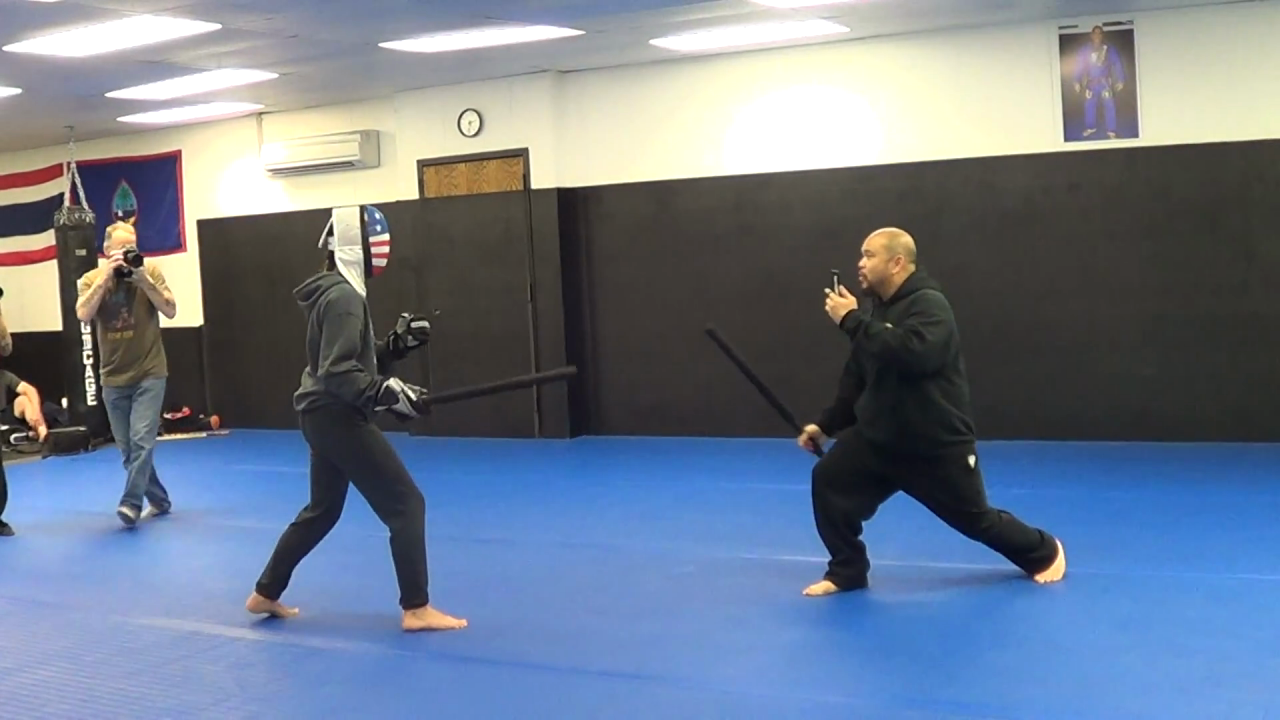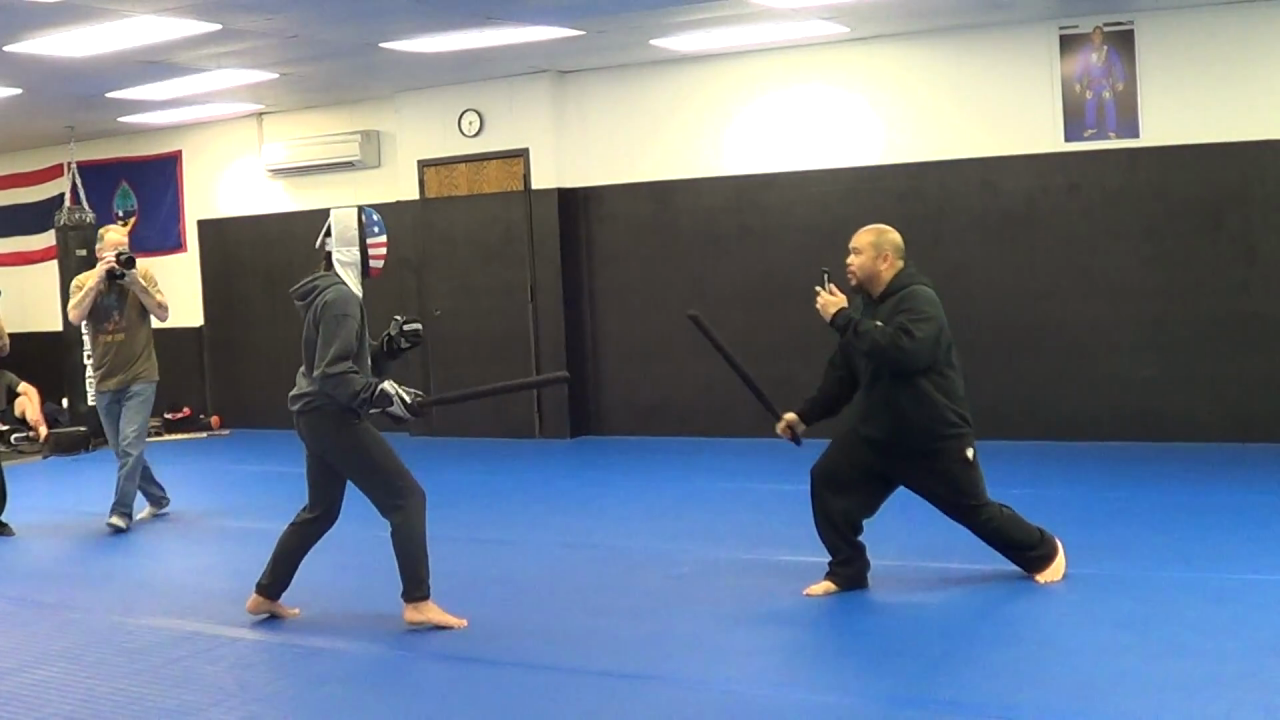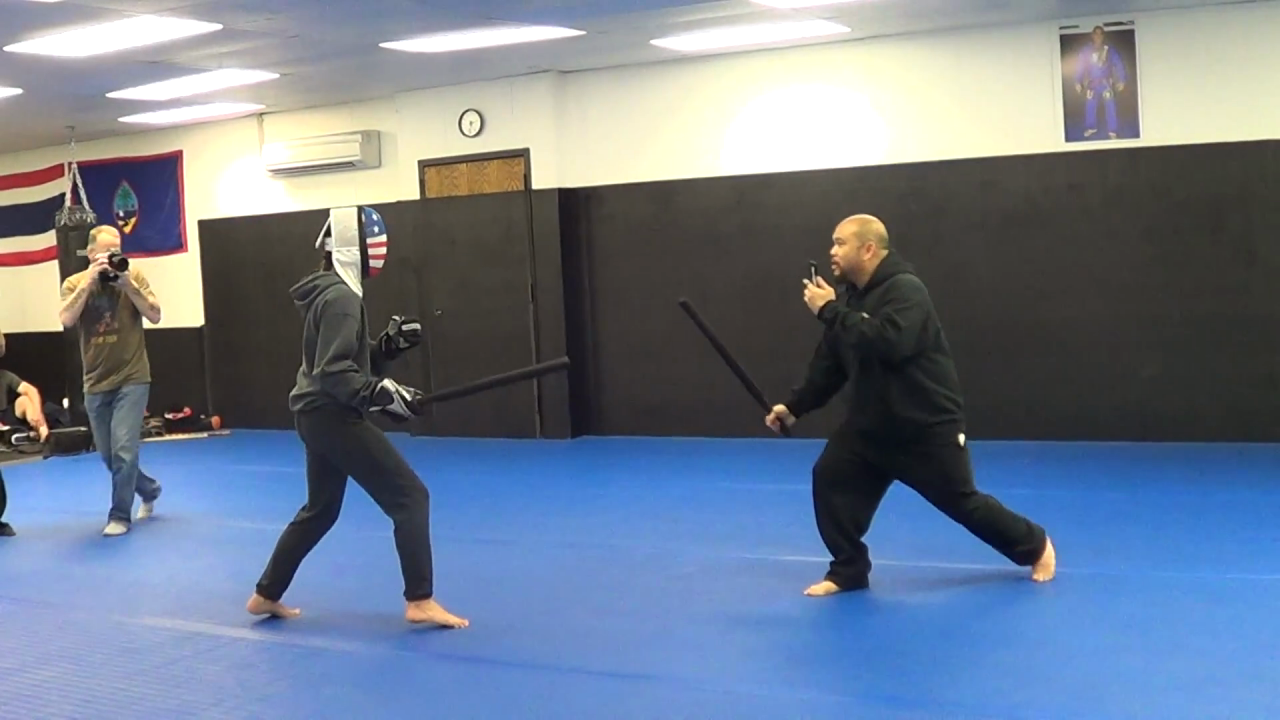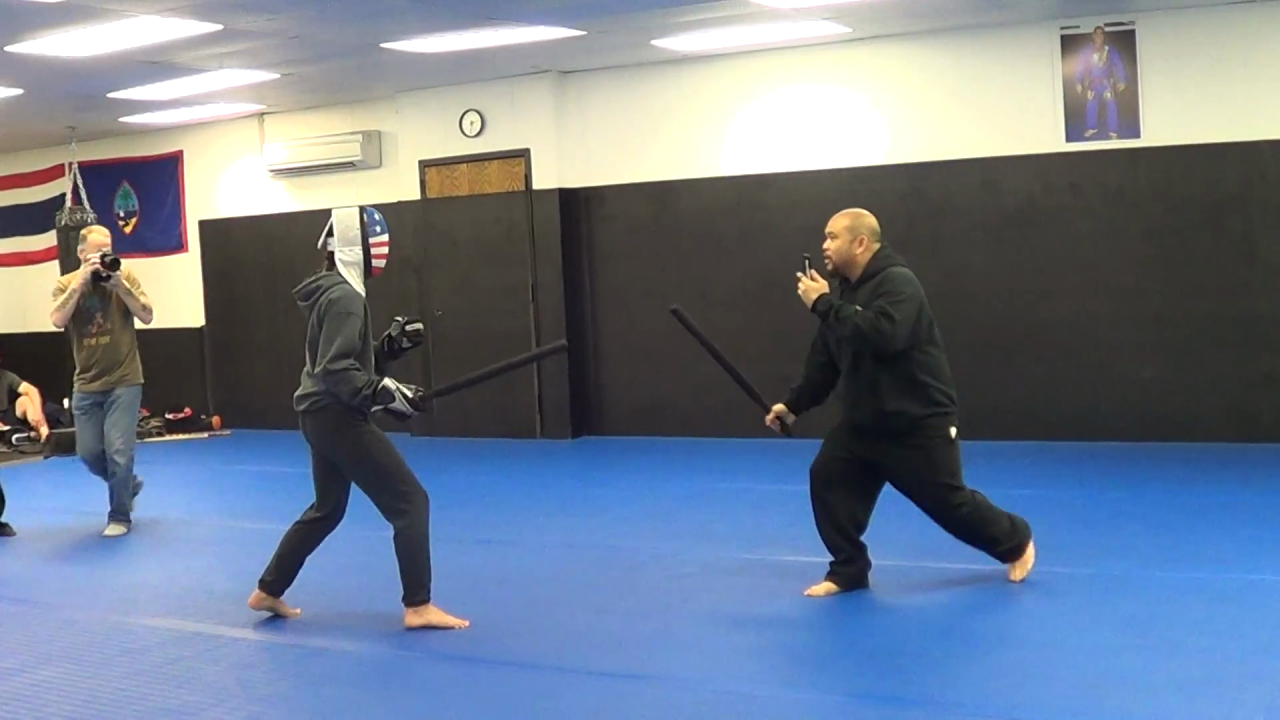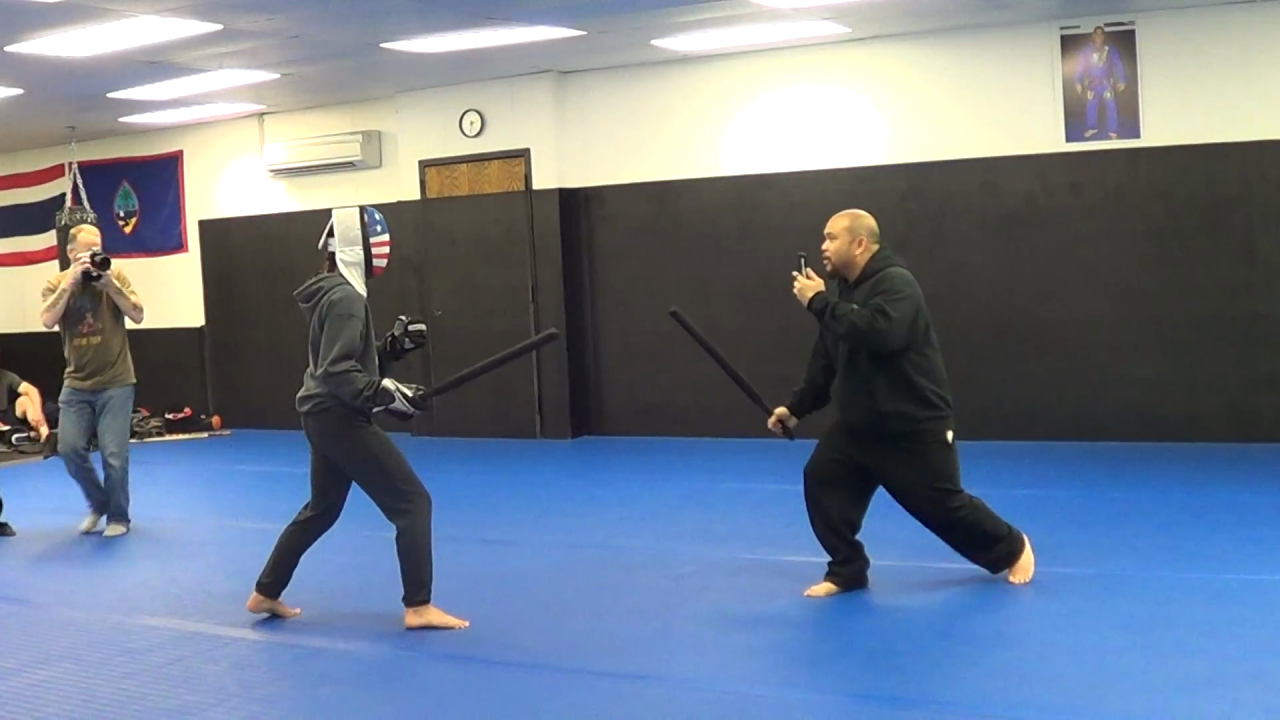
dt=0.1s
person 1, frame 1
left shoulder: (333, 292)
right shoulder: (343, 297)
right elbow: (338, 372)
left wrist: (398, 343)
right wrist: (389, 393)
left hip: (324, 416)
right hip: (338, 418)
left knee: (321, 510)
right knee: (406, 503)
left ankle: (265, 594)
right ankle: (416, 608)
person 1, frame 2
left shoulder: (329, 293)
right shoulder: (340, 298)
right elbow: (333, 373)
left wrist: (390, 345)
right wrist: (383, 395)
left hip: (318, 417)
right hip: (333, 418)
left knee: (320, 511)
right knee: (406, 498)
left ankle: (265, 595)
right ankle: (418, 602)
person 1, frame 3
left shoulder: (329, 293)
right shoulder: (339, 297)
right elbow: (332, 371)
left wrist: (388, 344)
right wrist: (383, 394)
left hip: (318, 417)
right hip: (334, 417)
left knee: (320, 510)
right knee: (409, 496)
left ankle: (266, 595)
right ankle: (420, 600)
person 1, frame 4
left shoulder: (331, 293)
right shoulder: (343, 297)
right elbow: (335, 370)
left wrist: (391, 344)
right wrist: (385, 392)
left hip: (322, 417)
right hip: (339, 418)
left knee: (325, 510)
right knee: (410, 502)
left ankle: (267, 592)
right ankle: (419, 606)
person 1, frame 5
left shoulder: (332, 294)
right shoulder: (345, 298)
right elbow: (336, 372)
left wrist: (394, 345)
right wrist: (386, 393)
left hip: (325, 418)
right hip: (342, 420)
left knee: (321, 509)
right knee: (412, 501)
left ankle: (265, 593)
right ankle: (419, 606)
person 2, frame 1
left shoulder: (928, 305)
right shoulder: (879, 310)
left elbow: (912, 355)
right elbow: (858, 377)
left wrist: (852, 321)
right wrist: (827, 424)
left hip: (938, 441)
right hip: (879, 436)
left knee: (974, 517)
right knee: (829, 479)
left ankle: (1045, 552)
right ankle: (847, 571)
person 2, frame 2
left shoulder: (919, 301)
right shoulder: (868, 305)
left elbow: (904, 352)
right elbow: (843, 373)
left wrist: (843, 318)
right wrist: (806, 415)
left hip: (934, 435)
right hip: (876, 430)
left knee: (975, 510)
right knee: (829, 478)
left ankle: (1046, 553)
right ankle: (847, 571)
person 2, frame 3
left shoulder: (905, 290)
right shoulder: (852, 296)
left elbow: (889, 343)
right elbow: (830, 364)
left wrist: (830, 310)
right wrist: (795, 407)
left hip: (926, 424)
right hip: (871, 423)
left knee: (961, 500)
right knee: (829, 478)
left ankle: (1034, 545)
right ankle: (848, 571)
person 2, frame 4
left shoulder: (898, 282)
right shoulder: (847, 290)
left elbow: (884, 335)
right elbow: (826, 359)
left wrist: (824, 304)
right wrist: (793, 404)
left hip: (920, 418)
right hip: (865, 419)
left knee: (946, 498)
right knee: (827, 478)
left ankle: (1016, 541)
right ankle: (848, 570)
person 2, frame 5
left shoulder: (895, 283)
right shoulder: (844, 291)
left elbow: (880, 334)
right elbow: (827, 362)
left wrist: (819, 302)
right wrist: (796, 407)
left hip: (915, 423)
right hip: (860, 422)
left knee: (943, 503)
right knee: (821, 478)
left ankle: (1012, 550)
right ankle: (846, 571)
person 3, frame 1
left shoulder: (150, 271)
right shoulder: (92, 279)
left elbow: (170, 311)
right elbow: (83, 315)
left wrist: (143, 280)
right wrist: (105, 276)
left hip: (149, 373)
right hip: (113, 378)
left knee: (141, 440)
right knee: (127, 448)
left ankle: (132, 504)
right ankle: (159, 501)
person 3, frame 2
left shoulder: (141, 275)
right shoulder: (84, 281)
left elbow: (163, 314)
right elbow: (74, 318)
left wrist: (135, 282)
right wrist: (97, 278)
left hip: (140, 377)
right hip: (104, 380)
left knee: (130, 445)
right knee: (123, 449)
left ankle: (122, 512)
right ankle: (157, 498)
person 3, frame 3
left shoulder: (133, 276)
right shoulder: (75, 283)
left elbow: (155, 316)
right elbow: (66, 320)
left wrist: (127, 284)
right wrist: (89, 280)
left hip: (132, 378)
right hip: (96, 382)
left knee: (123, 448)
right knee: (109, 453)
left ankle: (120, 516)
right ankle: (149, 489)
person 3, frame 4
left shoulder: (125, 276)
right shoulder: (66, 284)
left elbow: (147, 317)
right elbow: (58, 321)
left wrist: (119, 284)
right wrist: (80, 280)
left hip: (124, 381)
right hip: (86, 383)
left knee: (119, 451)
right knee: (89, 453)
left ankle: (121, 516)
right ankle: (130, 486)
person 3, frame 5
left shoulder: (115, 276)
right shoulder: (56, 283)
left elbow: (138, 316)
right elbow: (48, 321)
left wrist: (109, 283)
right wrist: (70, 280)
left hip: (115, 381)
right hip: (76, 382)
left knee: (113, 453)
right knee: (69, 449)
left ankle: (118, 517)
right ankle: (97, 505)
